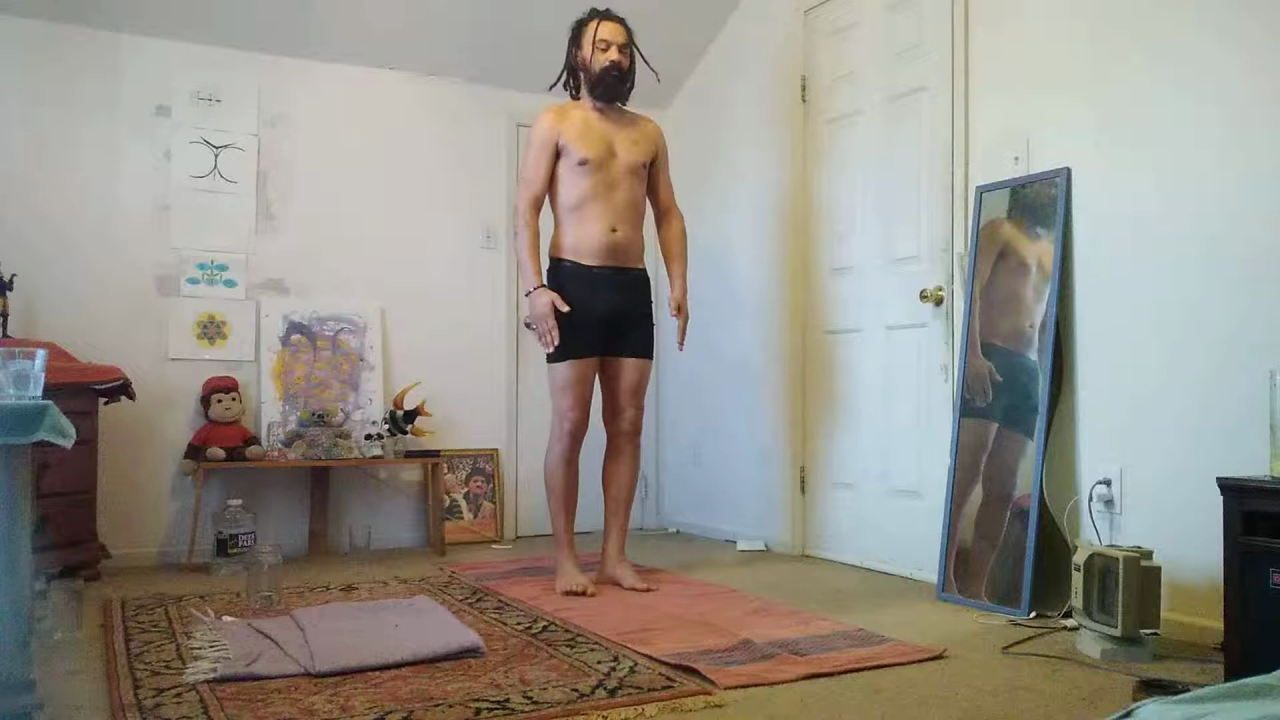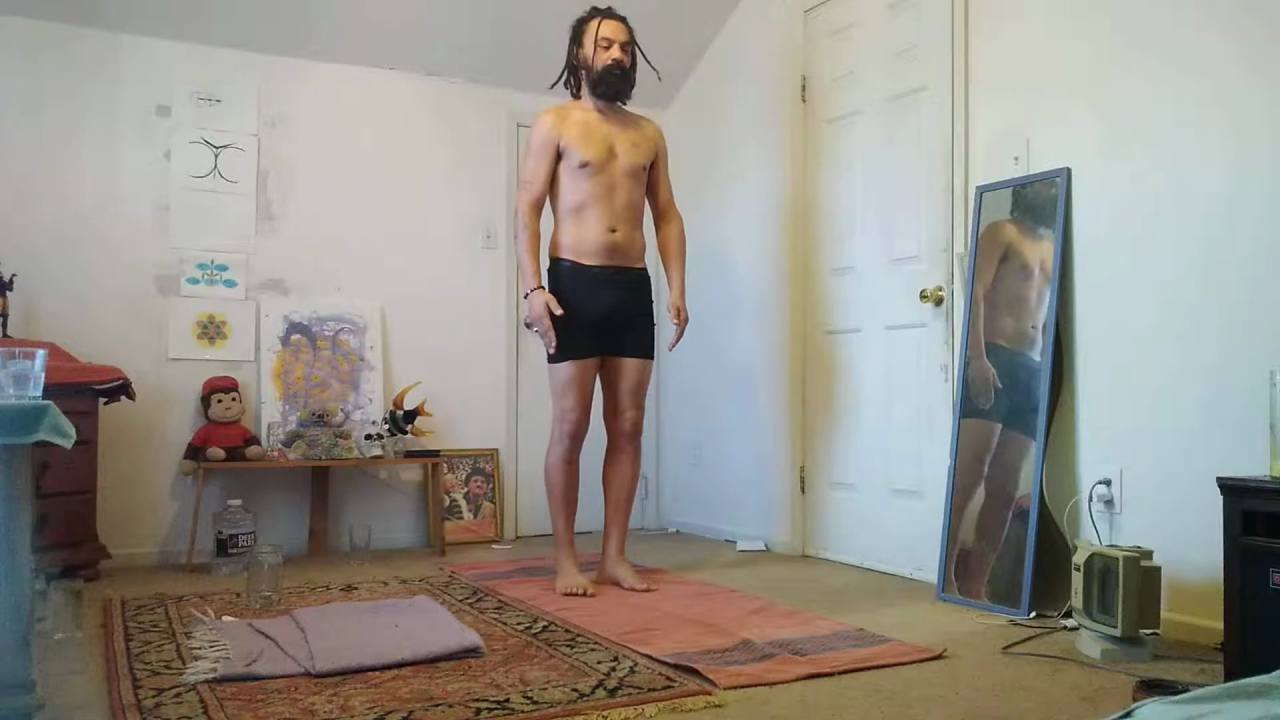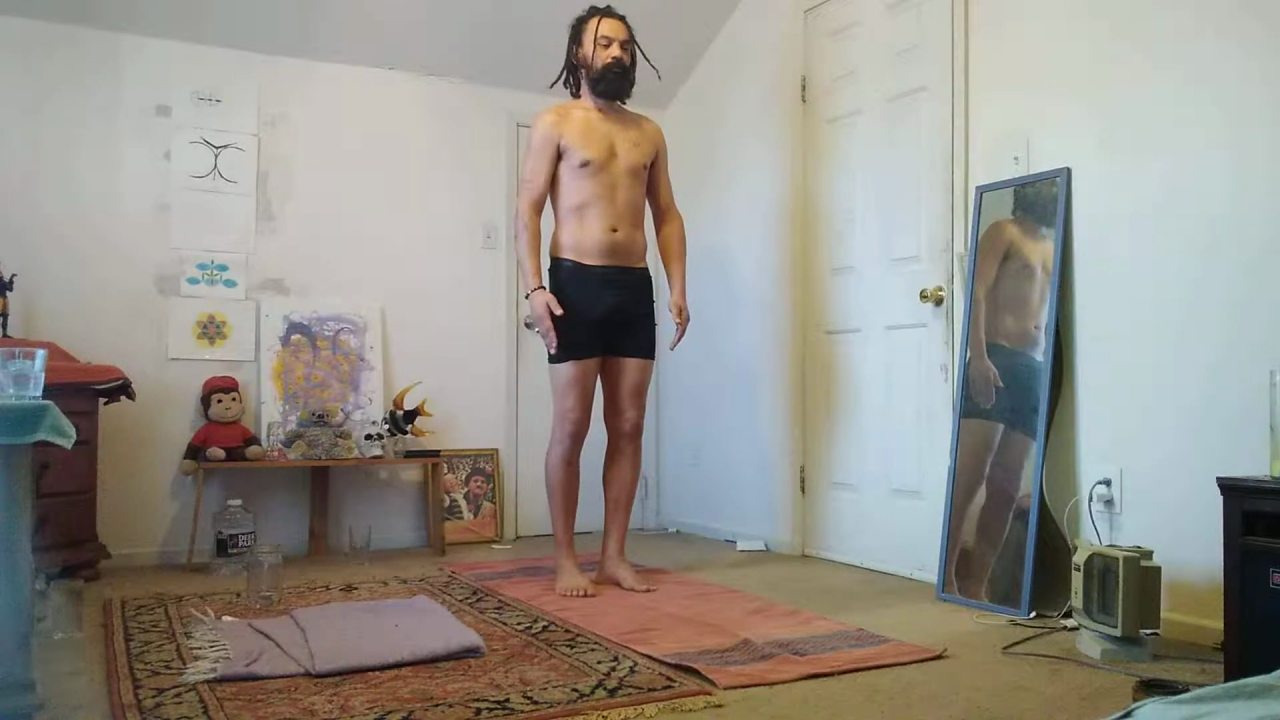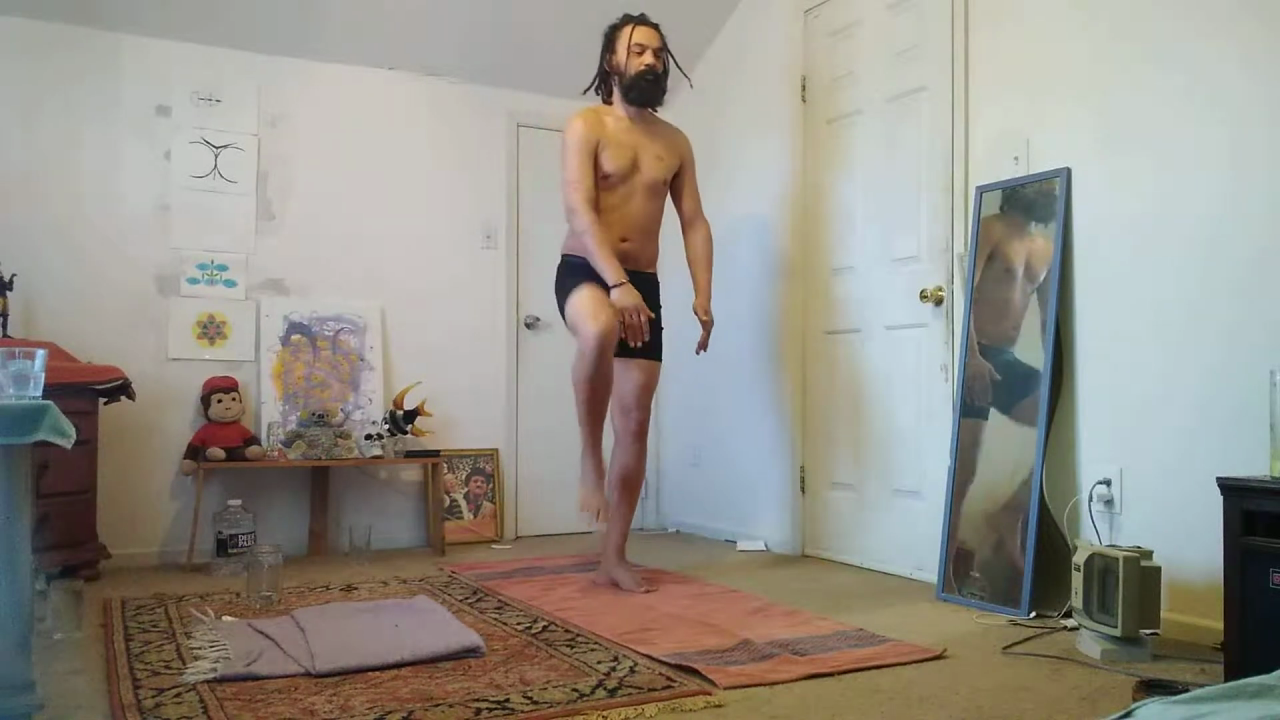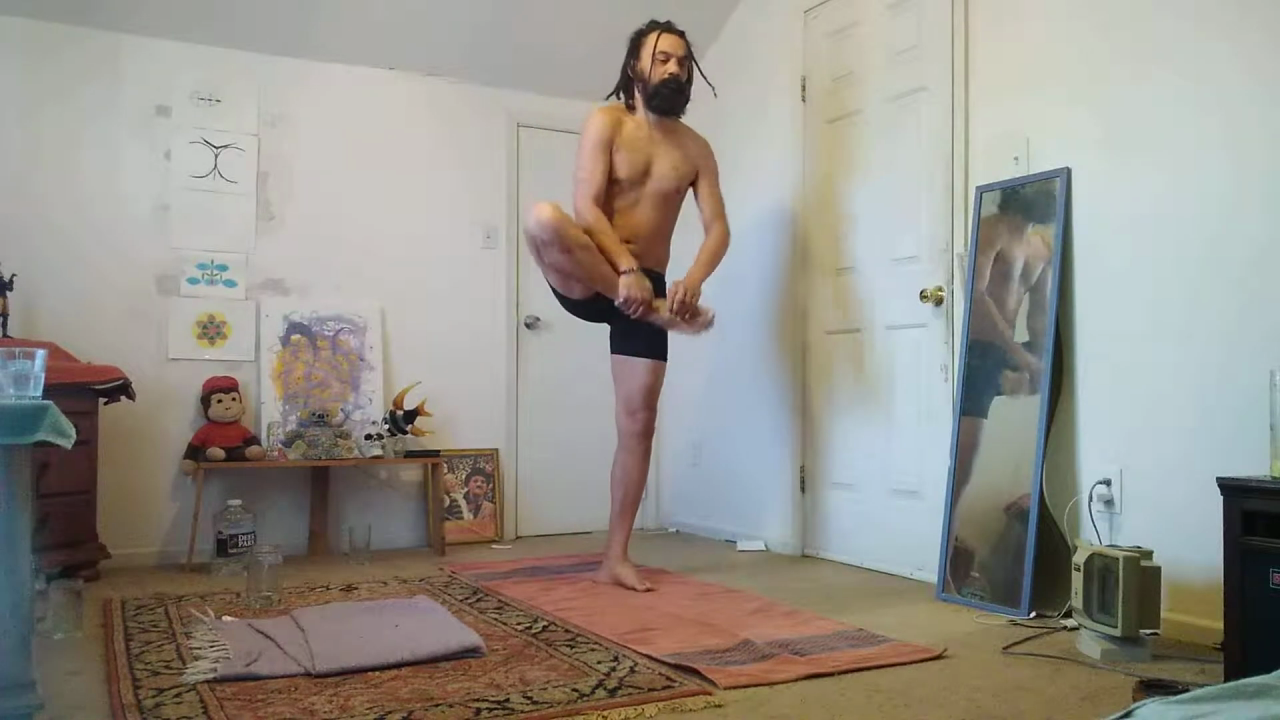
dt=1s
person 1, frame 1
left shoulder: (649, 132)
right shoulder: (554, 123)
left elbow: (668, 214)
right elbow: (527, 208)
left wrist: (679, 287)
right wrist: (535, 286)
left hip: (634, 287)
right hip: (575, 284)
left knee: (627, 425)
right knee: (570, 426)
left ankle: (614, 554)
right ankle: (565, 558)
person 1, frame 2
left shoulder: (649, 133)
right shoulder: (554, 124)
left elbow: (667, 216)
right elbow: (528, 210)
left wrist: (677, 289)
right wrist: (534, 287)
left hip: (634, 288)
right hip: (575, 284)
left knee: (628, 427)
right knee: (570, 426)
left ankle: (614, 555)
right ankle: (565, 559)
person 1, frame 3
left shoulder: (649, 133)
right shoulder: (555, 123)
left elbow: (667, 215)
right elbow: (528, 210)
left wrist: (678, 288)
right wrist: (535, 287)
left hip: (635, 287)
right hip: (577, 283)
left knee: (628, 427)
right knee: (571, 427)
left ankle: (614, 556)
right ankle: (566, 560)
person 1, frame 4
left shoulder: (675, 142)
right shoulder: (586, 126)
left elbow: (694, 222)
right elbow: (579, 211)
left wrist: (702, 296)
right wrist: (617, 287)
left hip: (643, 285)
right hip: (584, 274)
left knee: (636, 422)
right knee: (599, 328)
left ankle: (613, 558)
right ankle: (590, 459)
person 1, frame 5
left shoulder: (696, 149)
right shoulder: (606, 122)
left elbow: (717, 230)
right elbow: (586, 207)
left wrist: (691, 283)
right wrist: (626, 270)
left hip: (646, 289)
right hip: (591, 280)
left knee: (638, 421)
right knee: (542, 217)
left ankle: (615, 557)
right ankle: (664, 310)
person 2, frame 1
left shoulder: (1051, 250)
right shoulder: (999, 230)
right elbow: (973, 291)
left wrist: (1047, 374)
right wrist: (974, 355)
left hip: (1027, 371)
right hip: (990, 361)
left knee: (1003, 487)
right knee: (965, 475)
left ankle: (975, 585)
right ankle: (944, 577)
person 2, frame 2
left shoulder: (1053, 249)
right shoulder: (1001, 233)
left elbow: (1048, 318)
right elbow: (976, 294)
right wrist: (977, 358)
left hip: (1032, 372)
right hip: (994, 361)
left knee: (1005, 487)
right knee: (968, 476)
left ankle: (975, 584)
right ankle: (945, 576)
person 2, frame 3
left shoulder: (1055, 249)
right shoulder: (1003, 233)
left elbow: (1054, 317)
right elbow: (976, 293)
right wrist: (979, 357)
left hip: (1035, 371)
right hip: (995, 362)
left knee: (1007, 487)
right knee: (969, 476)
left ankle: (975, 584)
right ankle: (945, 577)
person 2, frame 4
left shoulder: (1046, 248)
right shoulder: (989, 230)
left elbow: (1048, 317)
right wrist: (972, 356)
left hip: (1007, 361)
right hip: (974, 359)
right knee: (962, 470)
right ankle: (945, 575)
person 2, frame 5
left shoulder: (1045, 244)
right shoulder: (991, 230)
left elbow: (1040, 311)
right elbow: (976, 294)
left wrist: (1036, 361)
right wrist: (1017, 352)
left hip: (1009, 355)
right hip: (975, 354)
right knee: (961, 464)
right ankle: (942, 570)
